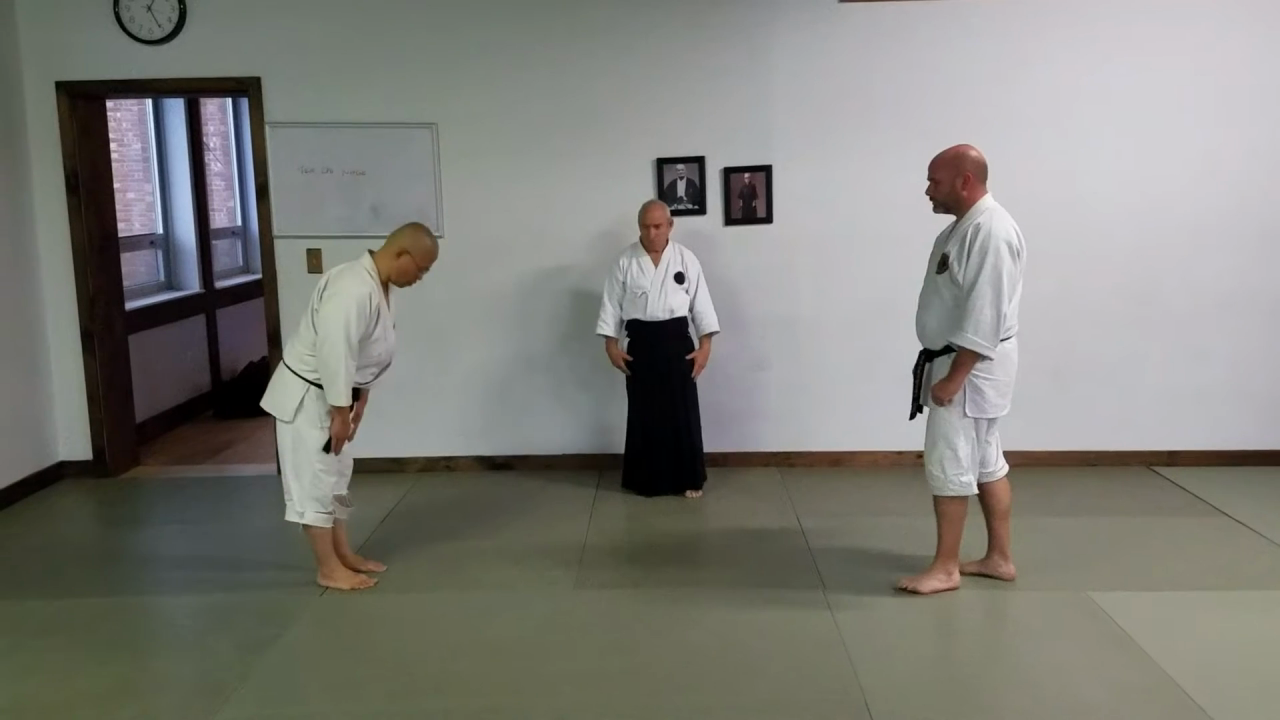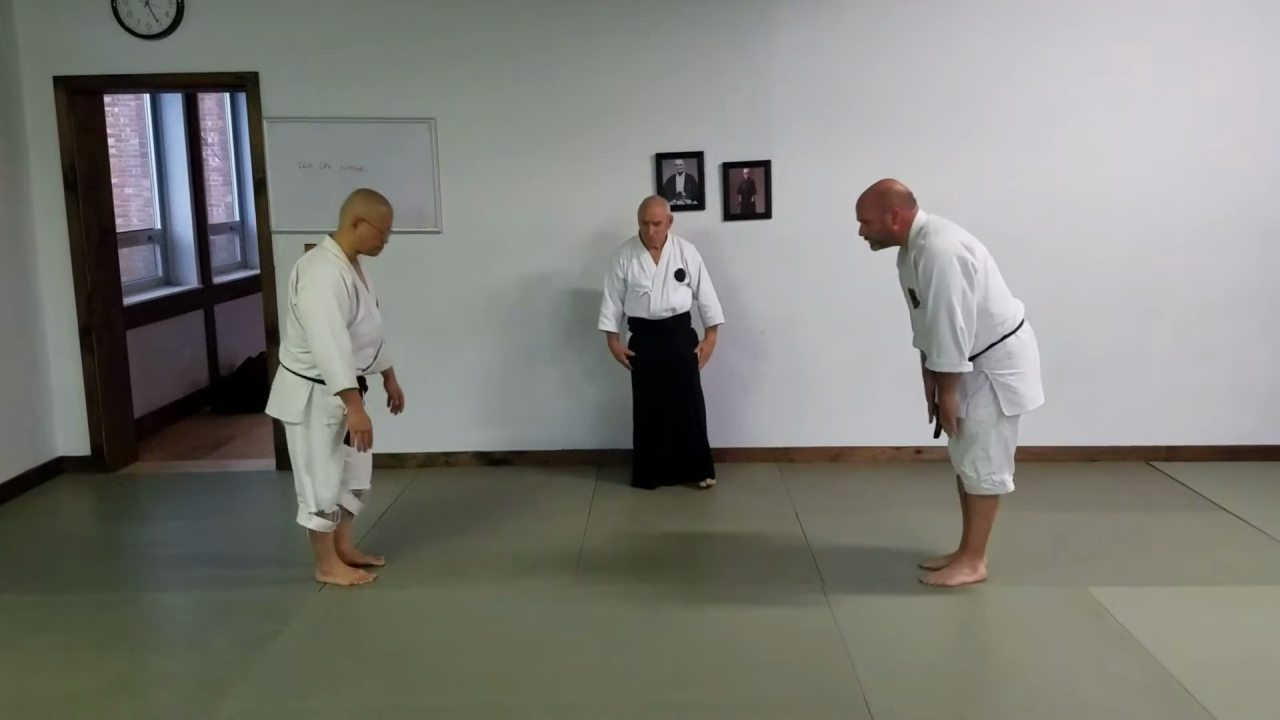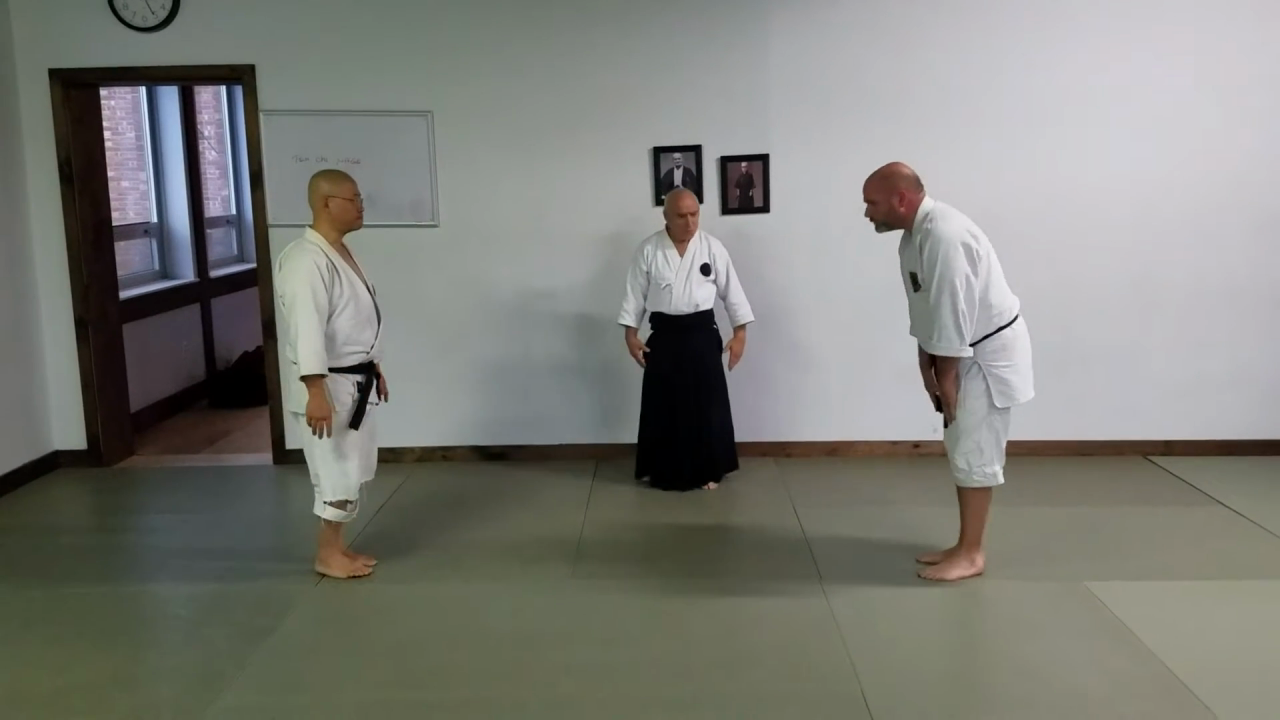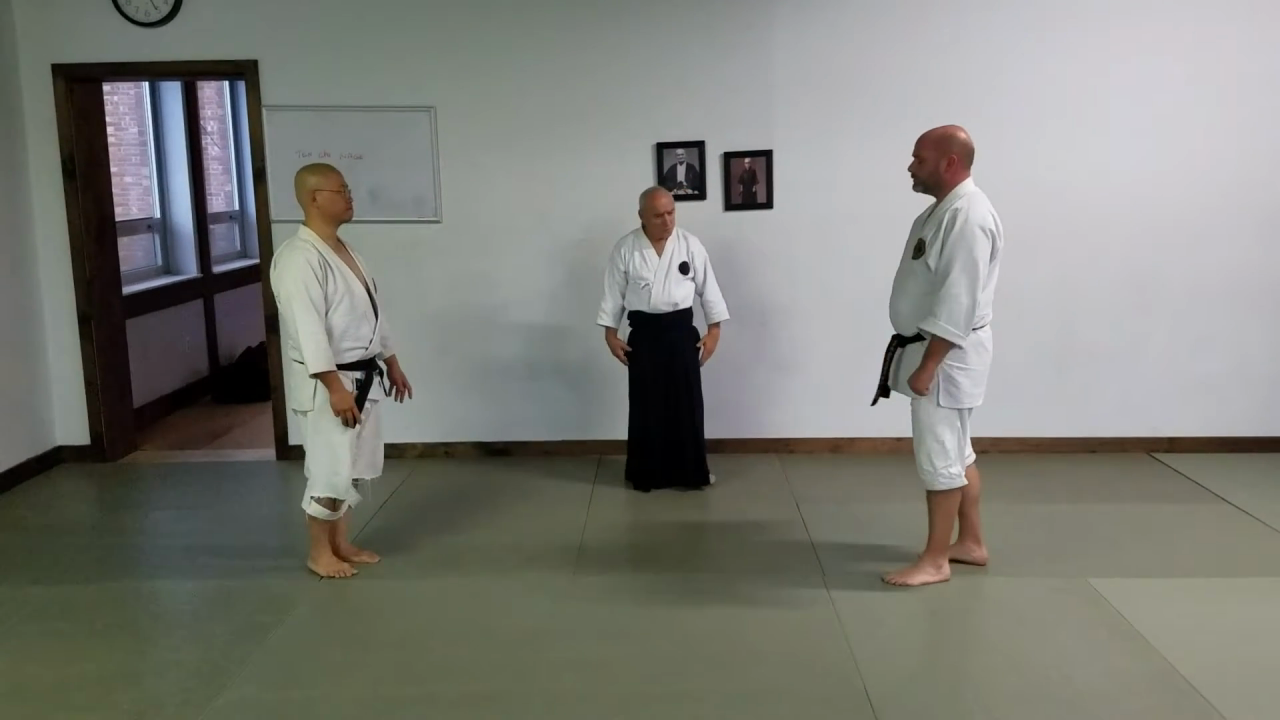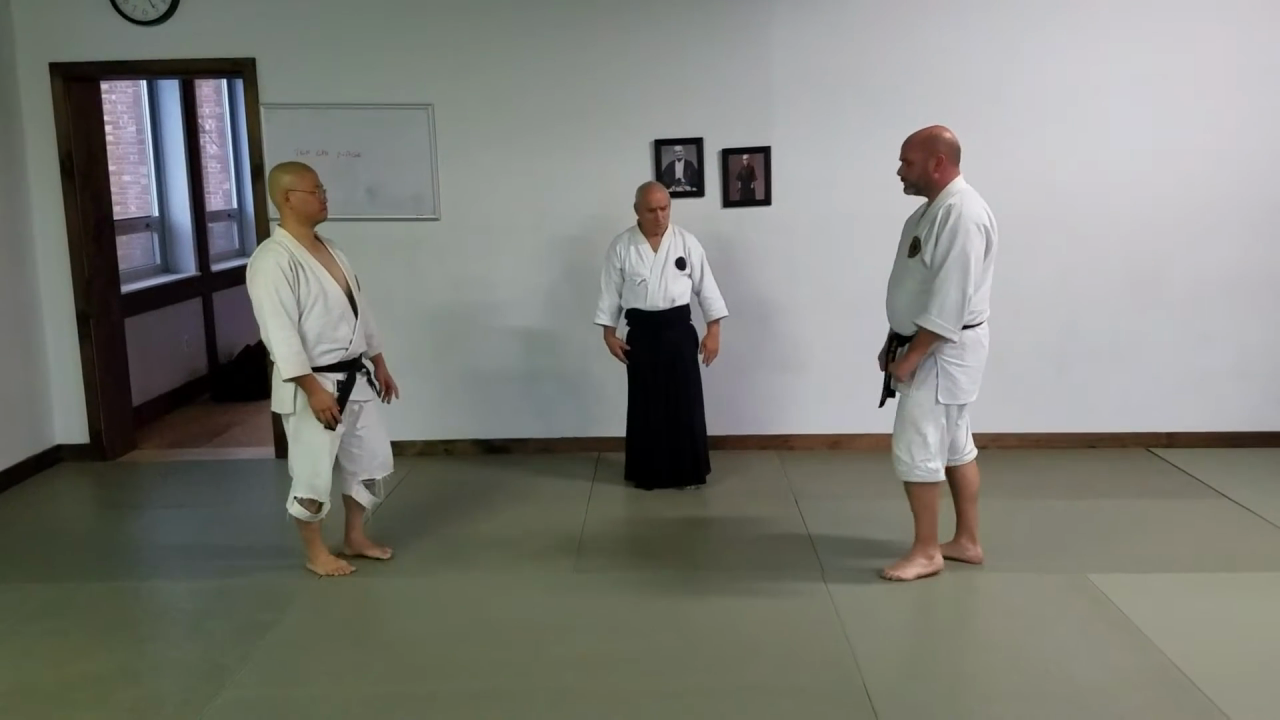
dt=0.7s
person 1, frame 1
left shoulder: (991, 230)
right shoulder: (965, 225)
left elbow: (985, 317)
left wrist: (953, 378)
right wrist: (941, 368)
left hip: (972, 367)
right hip: (956, 363)
left knee: (948, 465)
right knee: (984, 462)
left ankle: (946, 566)
right ankle: (999, 558)
person 1, frame 2
left shoulder: (938, 249)
right shoulder: (914, 246)
left elbow: (952, 328)
right elbow: (929, 324)
left wrist: (947, 394)
right wrist: (930, 381)
left hip: (997, 361)
right hip: (977, 361)
left knee: (983, 462)
right knee: (968, 458)
left ankle: (973, 561)
right ankle: (967, 551)
person 1, frame 3
left shoulder: (943, 235)
right shoulder: (916, 233)
left elbow: (952, 315)
right elbow: (925, 309)
left wrist: (945, 377)
right wrist: (927, 367)
left hip: (989, 354)
right hip: (970, 354)
left knee: (973, 455)
right knee: (965, 451)
left ankle: (970, 554)
right ankle: (966, 546)
person 1, frame 4
left shoulder: (968, 216)
right shoulder: (943, 209)
left elbow: (958, 303)
left wrist: (928, 364)
right wrist: (909, 349)
left hip: (947, 354)
right hip: (929, 348)
left knee: (938, 457)
right knee: (955, 451)
left ankle: (934, 560)
right ankle: (971, 542)
person 1, frame 5
left shoulder: (960, 213)
right shoulder: (934, 209)
left elbow: (949, 300)
left wrist: (913, 355)
right wrist: (894, 343)
left hip: (942, 351)
right hip: (925, 346)
left knee: (917, 450)
right knee: (953, 446)
left ankle: (925, 552)
right ankle: (967, 541)
person 2, frame 1
left shoulder: (379, 285)
right shoulder: (353, 289)
left elbow: (368, 354)
right elbow: (336, 354)
left wrist: (358, 401)
right wrist: (340, 413)
left hip: (330, 394)
right hip: (306, 395)
left knee: (334, 476)
right knee: (313, 481)
left ankle: (344, 554)
right ankle: (328, 569)
person 2, frame 2
left shoulder: (350, 265)
right shoulder: (322, 273)
left elbow: (367, 331)
right elbow: (330, 344)
left wrist: (389, 378)
right wrist: (355, 406)
left hip: (338, 390)
right hip: (313, 394)
left knee: (354, 472)
right knee: (323, 479)
left ankle: (344, 548)
right ankle: (327, 564)
person 2, frame 3
left shoulder: (341, 253)
right shoulder: (306, 260)
right elbow: (307, 331)
left wrist: (376, 368)
right wrist: (317, 393)
left hip: (355, 380)
right hip: (327, 384)
left knee: (353, 469)
right knee: (337, 471)
left ankle: (337, 547)
right ankle: (327, 555)
person 2, frame 4
left shoulder: (342, 249)
right shoulder: (299, 258)
left elbow: (369, 312)
right elbow: (308, 329)
left wrist: (391, 362)
right wrist: (335, 387)
left hip: (360, 377)
right hip: (325, 383)
left knee: (354, 466)
right knee: (329, 469)
left ankle: (340, 542)
right ankle: (319, 552)
person 2, frame 5
left shoulder: (329, 249)
right shoulder: (273, 260)
left elbow: (357, 310)
right elbow: (280, 333)
left wrist: (379, 364)
right wrist: (313, 389)
left hip: (354, 378)
right hip: (311, 384)
left knee: (370, 460)
right knee: (313, 472)
left ankle: (356, 538)
right ankle: (316, 552)
person 3, frame 1
left shoulder: (685, 258)
right shoulder: (626, 260)
left elbow: (700, 302)
right elbow: (612, 304)
left wrist: (705, 345)
right wrist: (612, 345)
left hip: (677, 342)
right hip: (641, 344)
left knee: (683, 412)
right knee: (644, 414)
left ankle: (688, 479)
right ankle: (645, 479)
person 3, frame 2
left shoulder: (685, 252)
right shoulder: (625, 256)
left elbow: (704, 293)
right elbow: (613, 299)
left wrist: (710, 335)
right wrist: (613, 340)
left hip: (680, 335)
right hip: (644, 339)
left knee: (688, 404)
right knee: (649, 408)
left ankle: (697, 469)
right ankle: (650, 473)
person 3, frame 3
left shoulder: (712, 247)
right shoulder: (648, 249)
left elbow: (731, 291)
right elbow: (635, 293)
left wrist: (739, 333)
right wrist: (631, 334)
left hip: (701, 334)
right hip: (663, 335)
left knee: (706, 405)
right knee: (660, 406)
left ankle: (706, 471)
right ankle: (659, 470)
person 3, frame 4
left shoulder: (690, 245)
right shoulder: (625, 248)
left elbow: (708, 288)
right elbow: (614, 293)
left wrist: (713, 330)
right wrist: (611, 333)
left hip: (681, 332)
right hip: (643, 335)
left knee: (687, 403)
right knee: (646, 407)
left ankle: (691, 471)
right ankle: (648, 473)
person 3, frame 5
left shoulder: (686, 242)
right shoulder: (621, 246)
left elbow: (705, 287)
right elbow: (610, 292)
left wrist: (713, 330)
right wrist: (609, 334)
left hip: (678, 330)
right hip: (641, 333)
left knee: (685, 402)
right knee: (645, 405)
left ankle: (688, 471)
right ankle: (647, 471)
